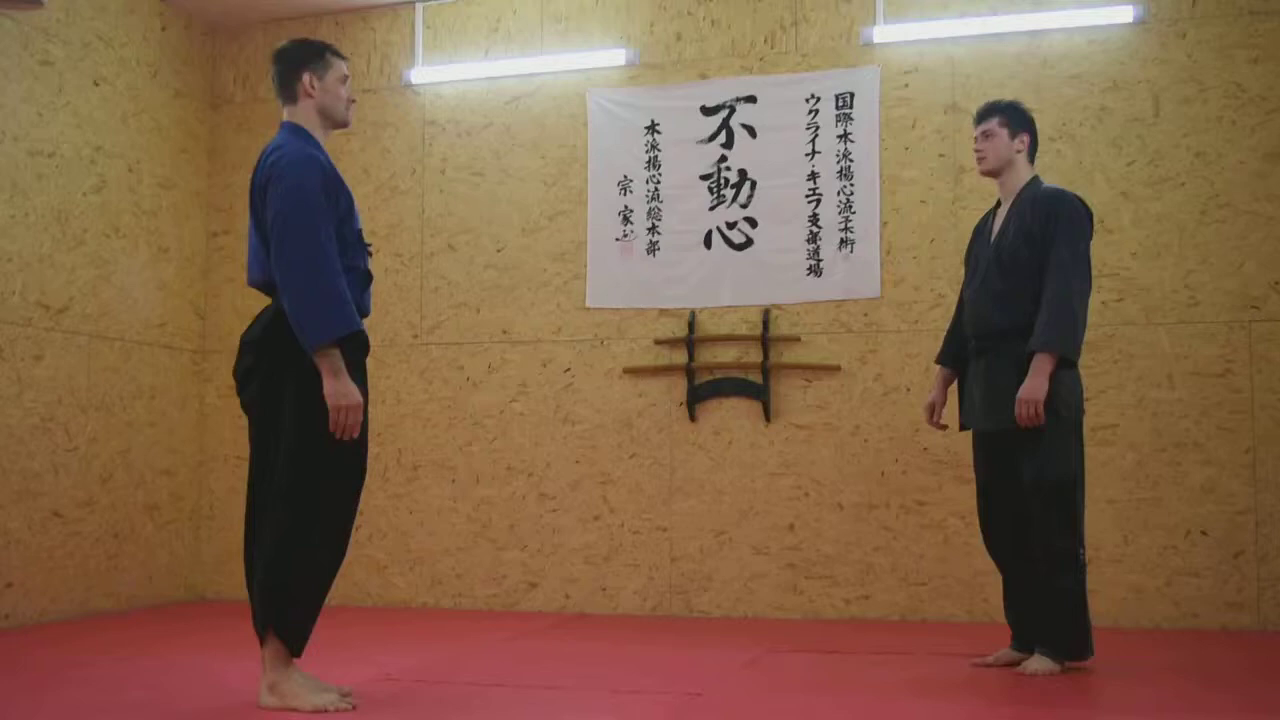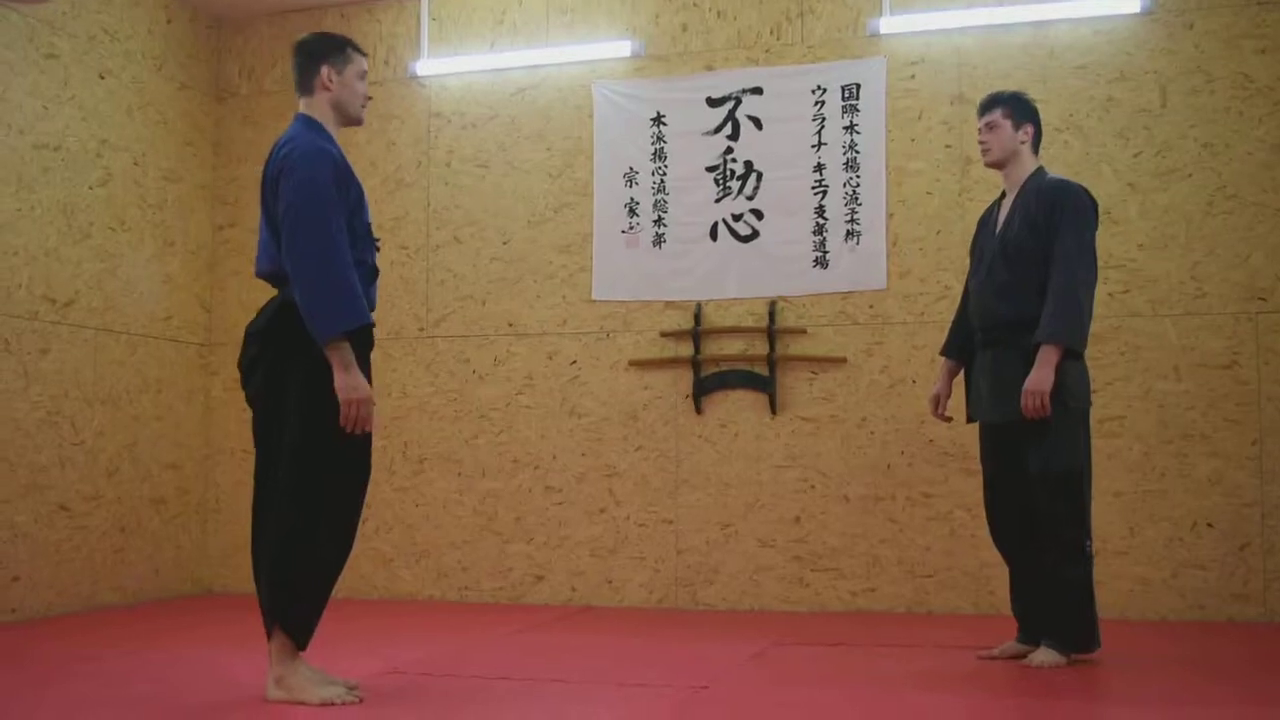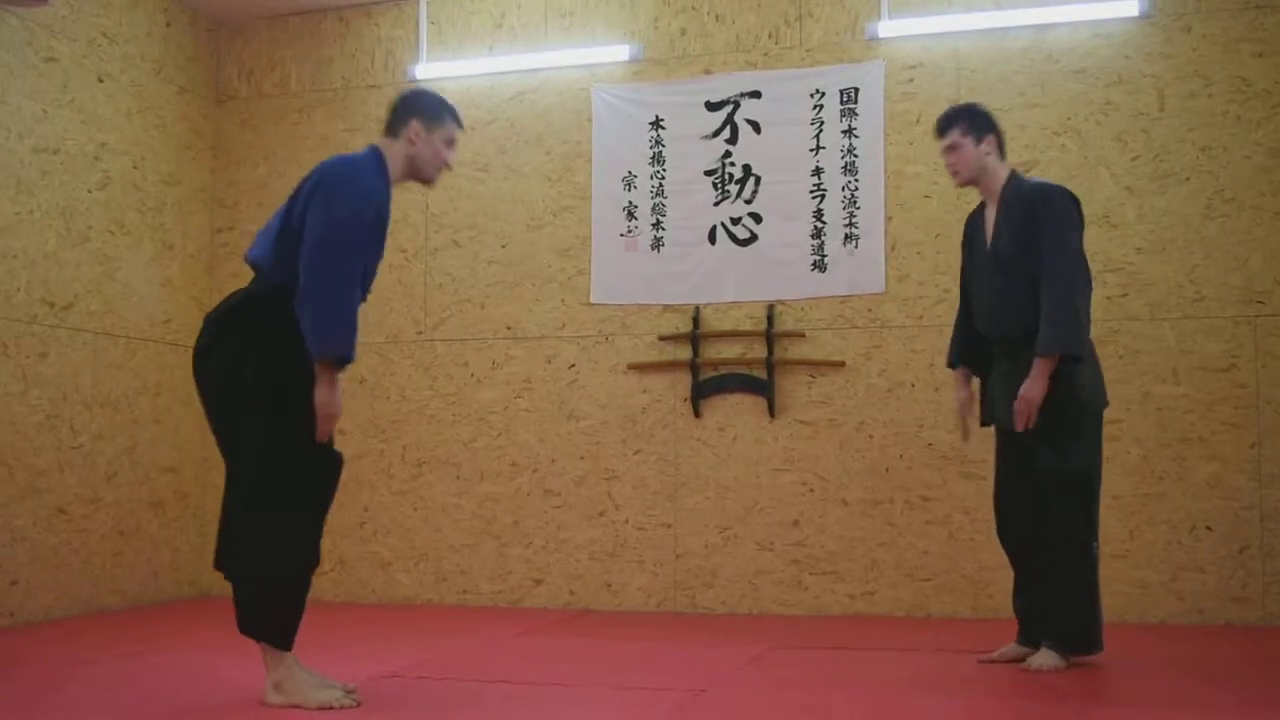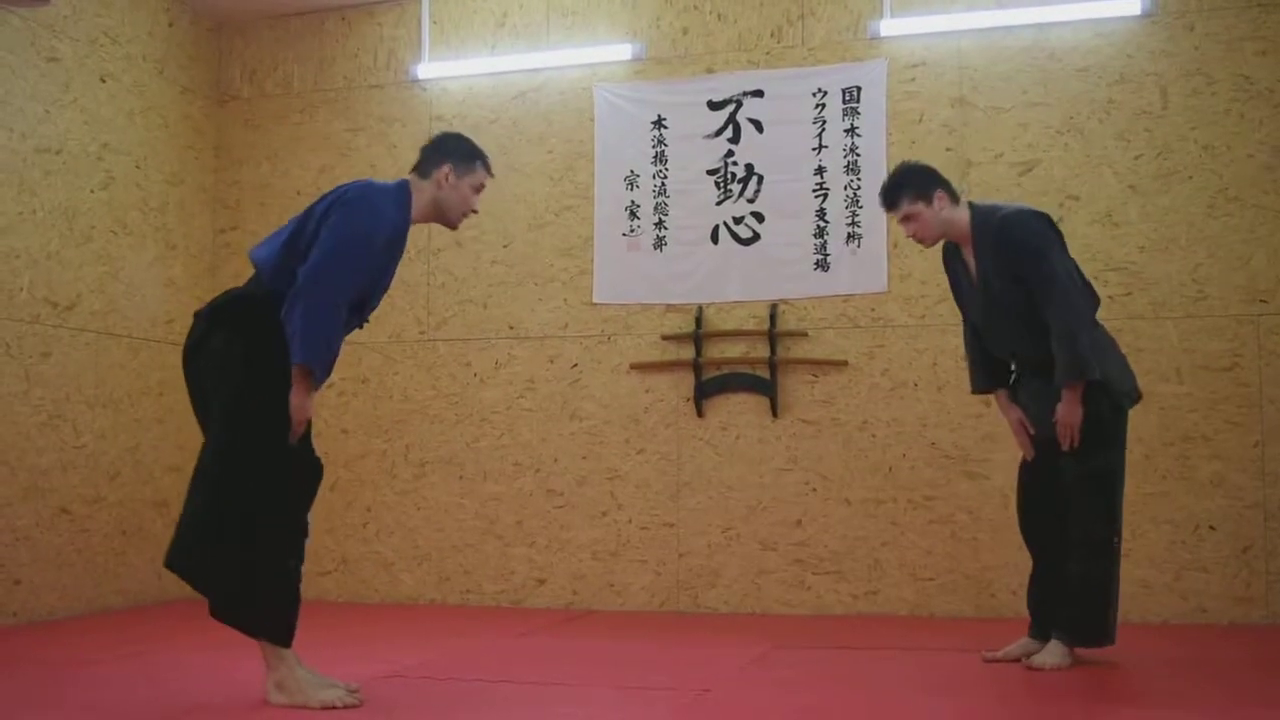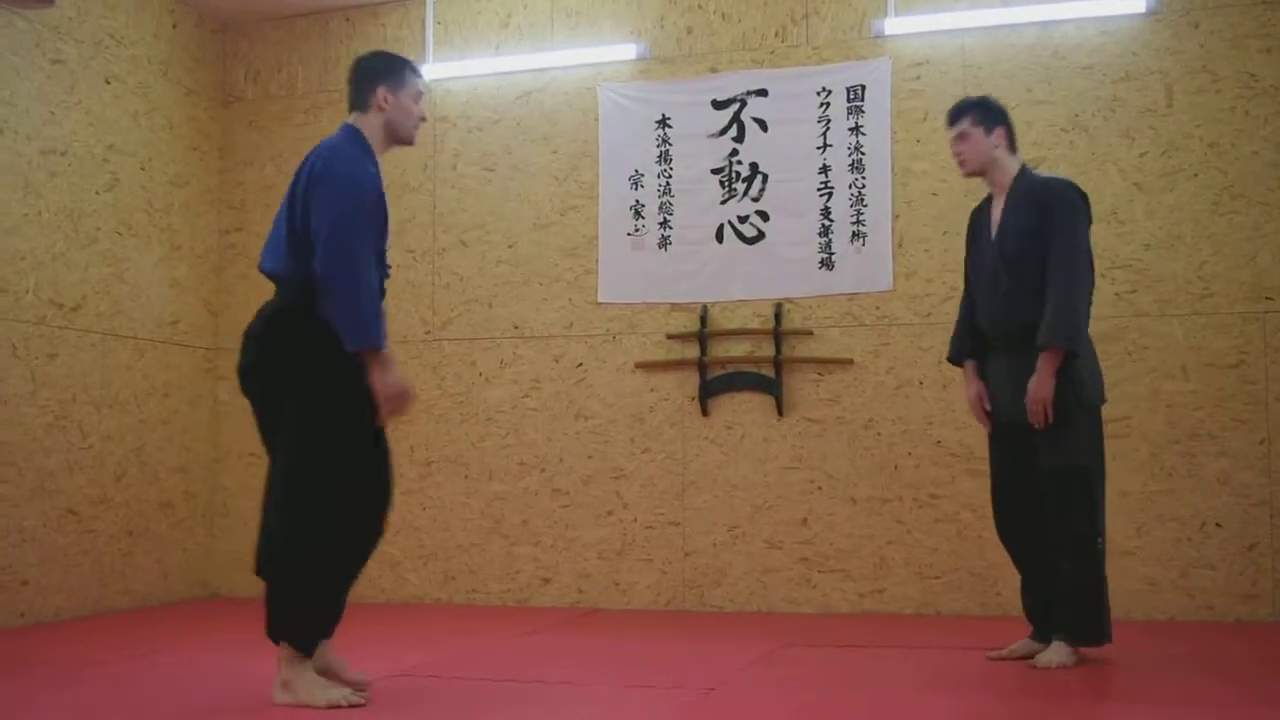
dt=0.5s
person 1, frame 1
left shoulder: (298, 161)
right shoulder: (297, 162)
right elbow: (306, 277)
right wrist: (336, 372)
left hip: (300, 357)
right hip: (307, 360)
left knee: (296, 511)
right knee: (303, 511)
left ankle: (282, 668)
right ankle: (279, 676)
person 1, frame 2
left shoulder: (308, 153)
right shoulder: (309, 154)
right elbow: (317, 271)
left wrist: (342, 360)
right wrist: (346, 365)
left hip: (305, 351)
right hip: (312, 353)
left knee: (308, 504)
right knee: (310, 504)
left ankle: (288, 662)
right ankle: (285, 669)
person 1, frame 3
left shoulder: (361, 184)
right shoulder: (357, 182)
right elbow: (322, 285)
left wrist: (318, 376)
right wrist: (325, 380)
left hip: (261, 347)
right hip: (256, 348)
left knee: (286, 498)
right knee: (279, 500)
left ankle: (282, 663)
right ankle: (281, 672)
person 1, frame 4
left shoulder: (384, 217)
right shoulder: (373, 207)
right elbow: (316, 295)
left wrist: (301, 383)
right wrist: (302, 387)
left hip: (259, 350)
right hip: (243, 347)
left knee: (278, 501)
right knee: (262, 503)
left ankle: (285, 664)
right ankle: (282, 672)
person 1, frame 5
left shoulder: (346, 163)
right shoulder: (345, 165)
right elbow: (346, 275)
left wrist: (375, 359)
right wrist: (380, 363)
left hip: (313, 348)
right hip: (302, 350)
left knee: (354, 497)
right knee: (317, 504)
left ankle: (311, 647)
right ankle: (293, 669)
person 2, frame 1
left shoulder: (1058, 207)
right shoulder: (986, 226)
left elbow: (1066, 297)
left wrist: (1039, 374)
right wrist: (944, 379)
left hip: (1038, 388)
right hip: (990, 391)
left knee: (1050, 518)
right knee: (1003, 520)
left ankle: (1060, 643)
right ankle: (1026, 635)
person 2, frame 2
left shoulder: (1063, 199)
right shoulder: (991, 217)
left elbow: (1072, 288)
left wrist: (1045, 365)
right wrist: (948, 371)
left hip: (1045, 380)
right hip: (996, 382)
left knee: (1057, 510)
right knee: (1010, 512)
left ankle: (1068, 635)
right ankle: (1034, 629)
person 2, frame 3
left shoulder: (1045, 202)
right shoulder: (976, 224)
left elbow: (1063, 292)
right elbow: (971, 310)
left wrist: (1040, 375)
right wrist: (964, 380)
left hip: (1059, 381)
right hip: (1010, 382)
left knee: (1065, 513)
right knee: (1016, 514)
left ankle: (1065, 638)
right ankle: (1034, 632)
person 2, frame 4
left shoulder: (1018, 229)
right shoulder: (954, 256)
left elbow: (1068, 314)
right elbow: (979, 335)
left wrist: (1072, 398)
right wrist: (1007, 405)
left hip: (1087, 385)
right hip: (1038, 387)
left knee: (1088, 514)
right knee: (1039, 512)
left ankle: (1071, 634)
right ankle: (1044, 629)
person 2, frame 5
left shoulder: (1055, 197)
right shoulder: (980, 217)
left elbow: (1069, 289)
left wrist: (1046, 369)
right wrist: (973, 374)
left hip: (1057, 378)
right hip: (1004, 379)
left knee: (1071, 510)
right knee: (1016, 513)
left ankle: (1073, 632)
right ankle: (1045, 627)
